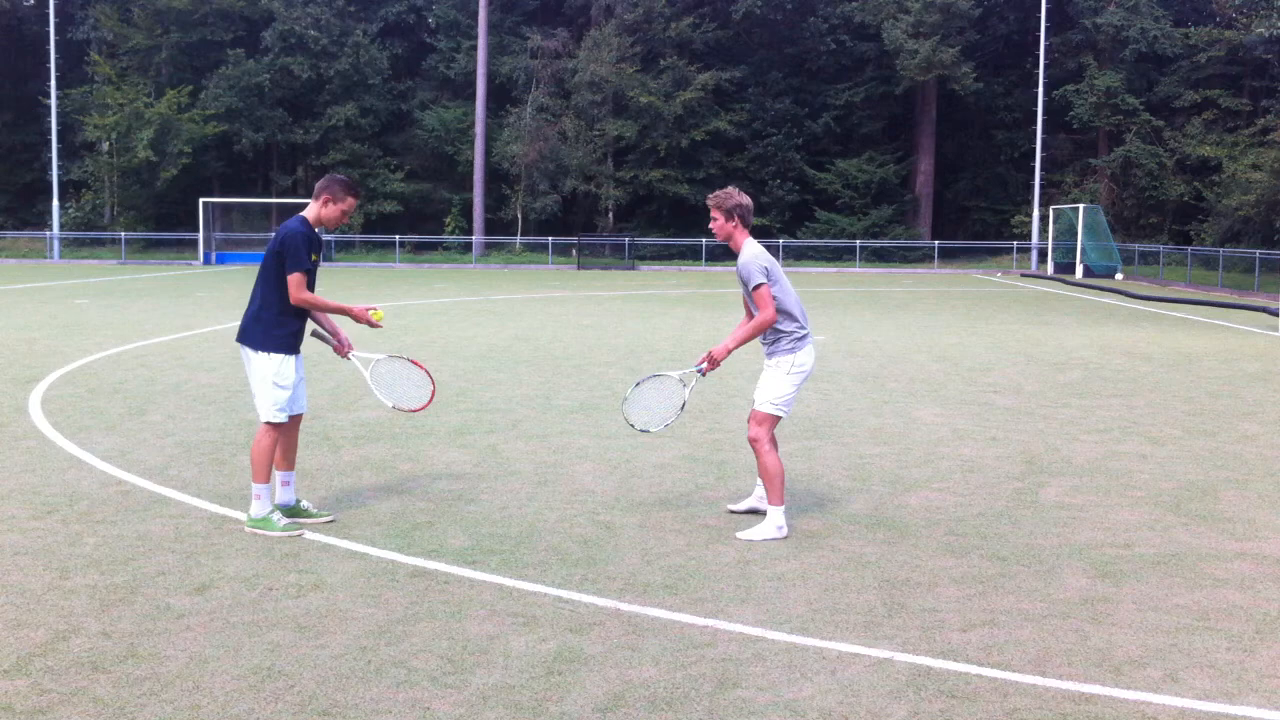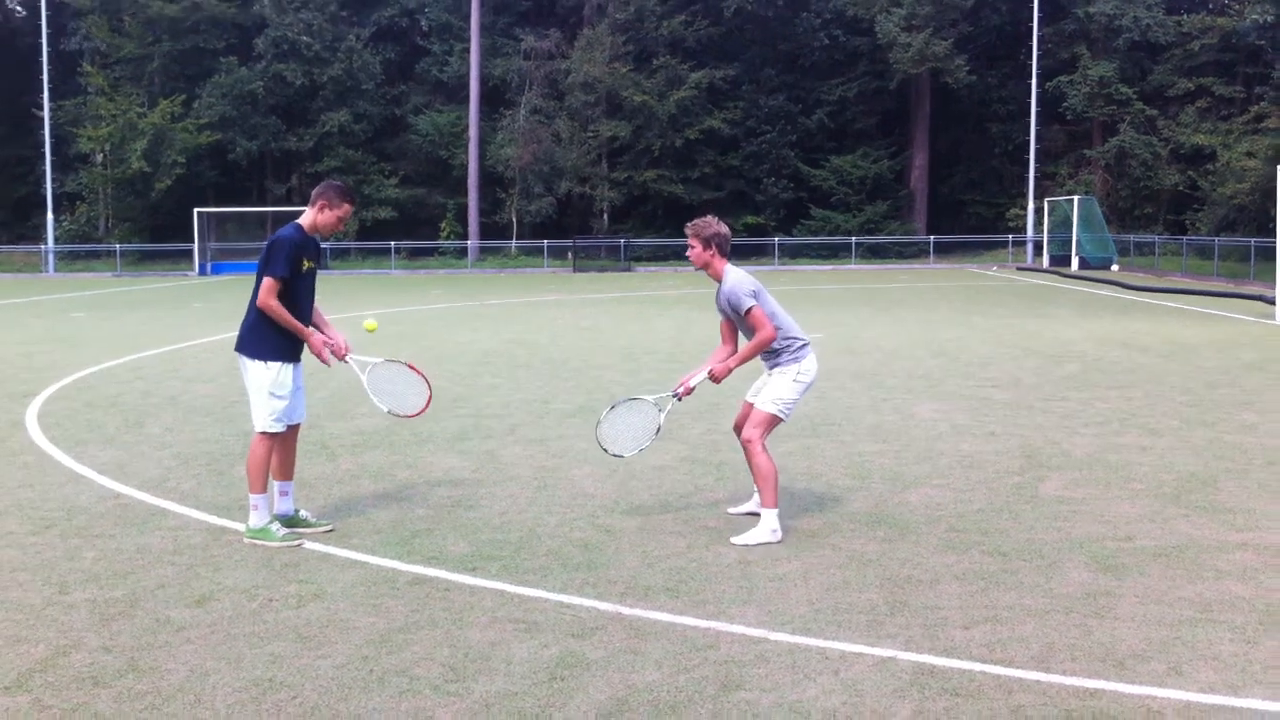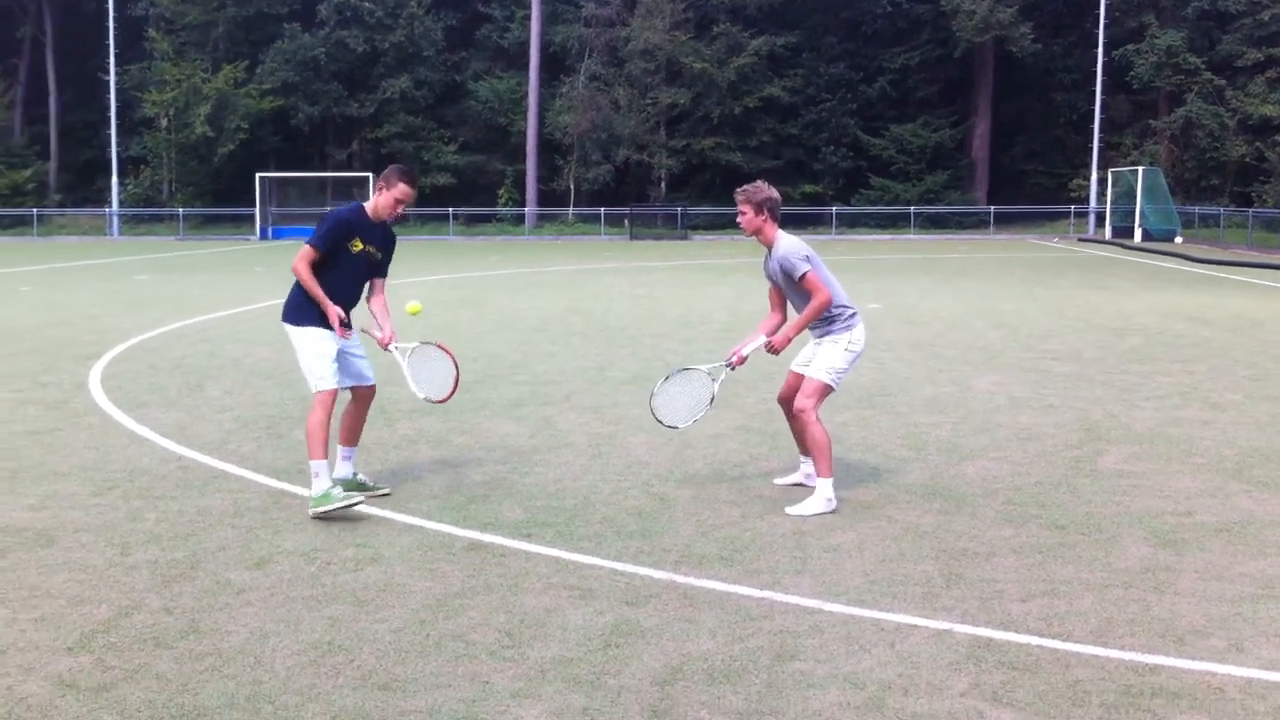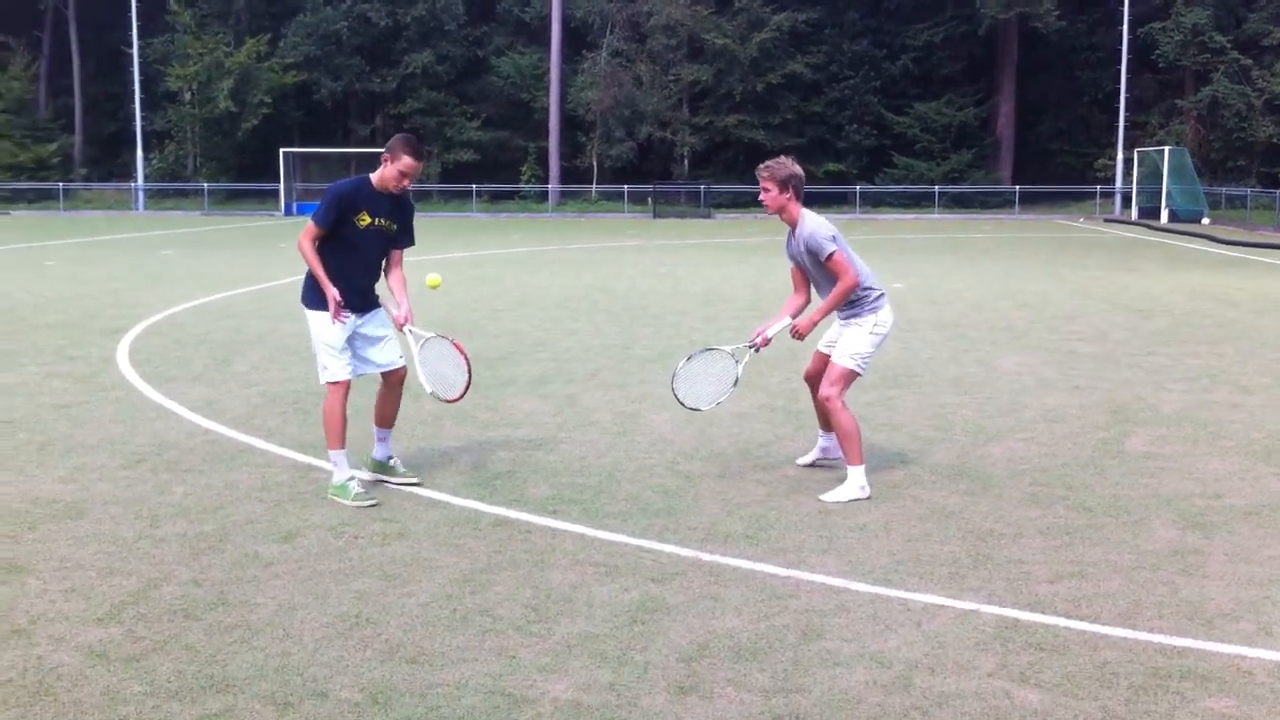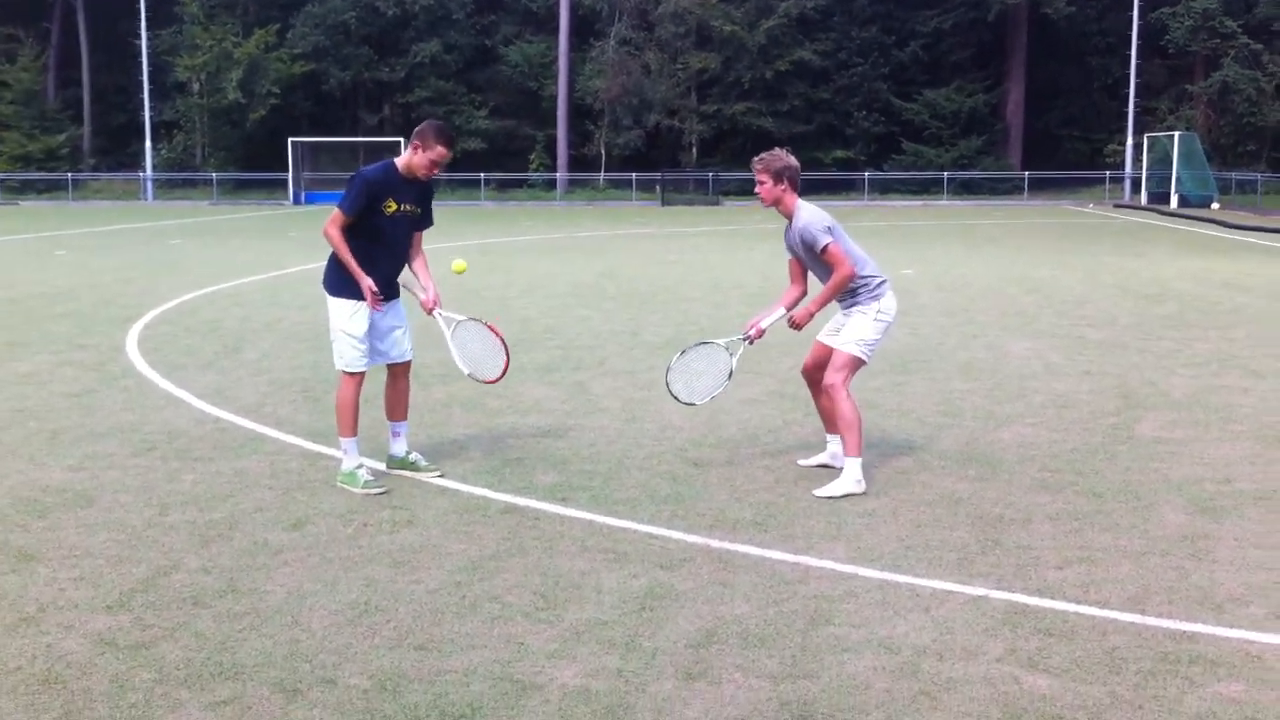
dt=0.5s
person 1, frame 1
left shoulder: (311, 238)
right shoulder: (295, 234)
right elbow: (298, 297)
left wrist: (335, 333)
right wrist: (350, 312)
left hip: (285, 344)
right hip: (267, 342)
left knee: (292, 418)
right knee: (273, 422)
left ankle: (286, 500)
right ankle: (259, 511)
person 1, frame 2
left shoulder: (312, 246)
right shoulder: (286, 240)
right elbow: (266, 300)
left wrist: (330, 333)
right wrist: (308, 336)
left hip: (286, 353)
right hip: (265, 352)
left knee: (289, 429)
right knee: (268, 431)
left ankle: (285, 511)
right ankle: (257, 522)
person 1, frame 3
left shoulder: (387, 239)
right shoulder: (341, 219)
left elbow: (376, 291)
right elbow: (300, 264)
left wrist: (386, 327)
right wrist: (328, 306)
left hip: (339, 323)
right hip: (308, 319)
left knee: (365, 389)
right knee: (326, 392)
left ankle: (345, 473)
right ankle: (321, 487)
person 1, frame 4
left shoulder: (402, 207)
right shoulder: (345, 193)
left elbow: (394, 265)
right elbow: (306, 240)
left wrist: (403, 304)
right wrist: (328, 287)
left hip: (367, 304)
right hip: (327, 303)
left knee: (396, 372)
right knee: (339, 383)
left ankle: (381, 456)
right ankle: (340, 477)
person 1, frame 5
left shoulder: (422, 190)
right shoulder: (371, 179)
left elbow: (414, 246)
right elbow: (332, 228)
left wrist: (428, 286)
right wrist: (360, 277)
left hip: (388, 292)
right hip: (350, 290)
left knee: (400, 365)
right knee: (353, 372)
left ankle: (399, 451)
right ankle: (350, 465)
person 2, frame 1
left shoulder: (749, 260)
right shoulder: (749, 257)
left elbow: (768, 316)
right elbow: (752, 318)
left wrist: (728, 347)
right wrist: (719, 351)
left hip: (789, 355)
right hip: (783, 354)
left knee: (758, 435)
right knee: (759, 427)
left ankle: (776, 521)
right ankle: (763, 495)
person 2, frame 2
left shoulder: (735, 285)
right shoulder: (723, 291)
left elbow: (767, 334)
right elbow: (728, 346)
left wrist: (729, 367)
right wrist: (694, 377)
left hip: (794, 363)
right hip: (780, 364)
left knee: (753, 437)
right knee: (742, 427)
left ankle: (770, 524)
right ankle: (762, 498)
person 2, frame 3
left shoulder: (787, 250)
right shoulder: (770, 259)
left elbow: (823, 298)
right elbow: (778, 313)
left wrist: (787, 336)
right wrist: (747, 345)
left hip: (842, 333)
right hip: (823, 335)
left knee: (805, 406)
right knee: (787, 398)
left ankle: (824, 493)
right ankle: (810, 468)
person 2, frame 4
left shoulder: (813, 230)
right shoulder: (793, 240)
left elbow: (850, 280)
right elbow: (801, 294)
left wrist: (813, 319)
right wrist: (771, 327)
left hip: (868, 315)
right hip: (849, 316)
left knee: (830, 393)
right knee: (813, 377)
left ankle: (857, 481)
right ankle: (828, 444)
person 2, frame 5
left shoulder: (808, 222)
right shoulder: (792, 230)
left elbow: (846, 270)
right elbow: (798, 287)
left wrist: (811, 310)
right wrist: (763, 318)
left hip: (872, 302)
right hip: (853, 305)
left knee: (834, 382)
right knee: (812, 370)
left ankle: (853, 473)
right ankle: (836, 449)
